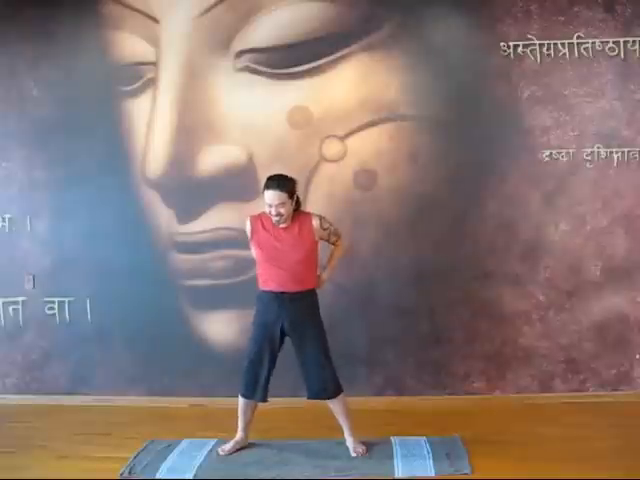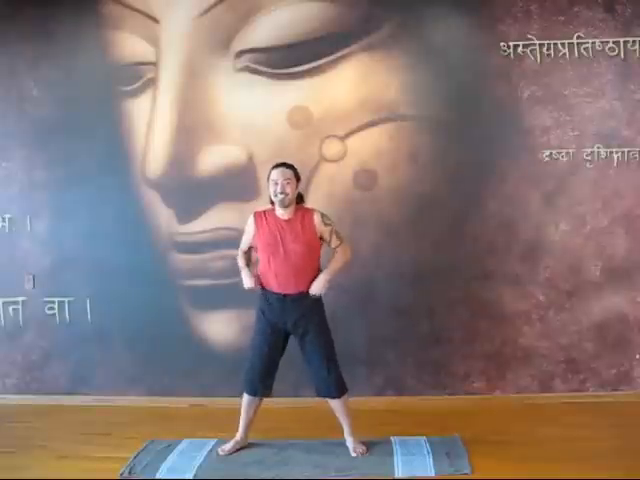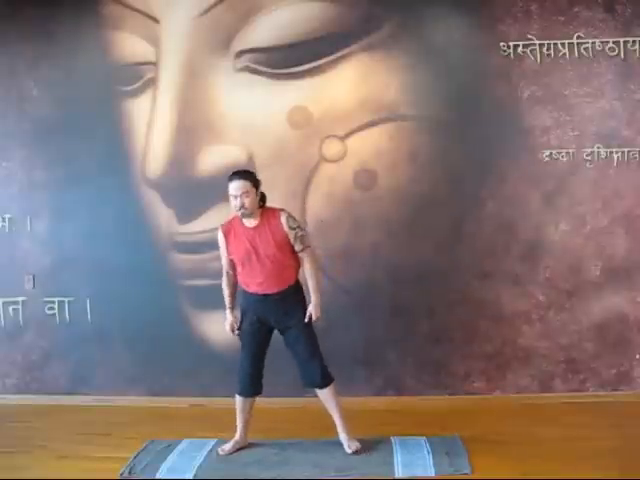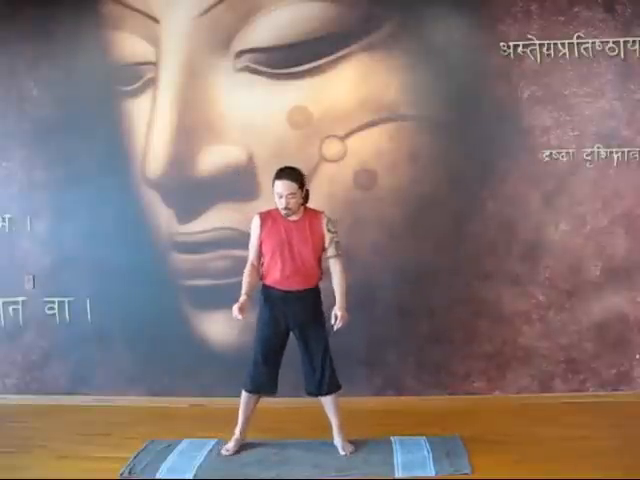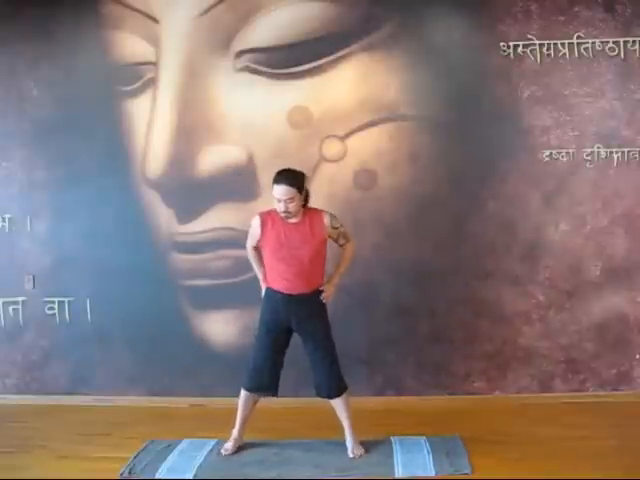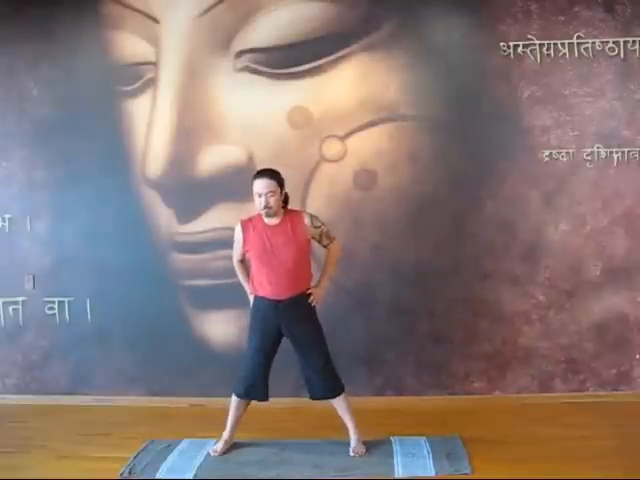
dt=0.7s
person 1, frame 1
left shoulder: (314, 223)
right shoulder: (253, 224)
left elbow: (339, 242)
left wrist: (325, 275)
left hip: (304, 305)
right hip: (268, 306)
left knee: (323, 373)
right knee: (253, 372)
left ankle: (349, 435)
right ankle: (241, 435)
person 1, frame 2
left shoulder: (315, 219)
right shoulder: (257, 221)
left elbow: (344, 251)
right elbow: (242, 252)
left wrist: (325, 277)
right wrist: (246, 272)
left hip: (307, 305)
right hip: (271, 306)
left knee: (327, 372)
right knee: (257, 373)
left ankle: (349, 435)
right ankle: (241, 436)
person 1, frame 3
left shoulder: (282, 220)
right shoulder: (226, 232)
left elbow: (306, 257)
right elbow: (229, 273)
left wrist: (315, 298)
right wrist: (229, 309)
left hip: (290, 301)
right hip: (252, 305)
left knee: (313, 365)
right knee: (247, 370)
left ankle: (342, 430)
right ankle: (240, 435)
person 1, frame 4
left shoulder: (321, 221)
right shoulder: (261, 221)
left elbow: (335, 263)
right elbow: (253, 264)
left wrist: (340, 303)
right wrist: (244, 296)
left hip: (307, 300)
right hip: (273, 301)
left knee: (321, 366)
right knee: (259, 367)
left ankle: (338, 433)
right ankle: (239, 434)
person 1, frame 5
left shoulder: (323, 220)
right shoulder: (261, 222)
left elbow: (348, 245)
right elbow: (251, 248)
left wrist: (334, 281)
right wrist: (264, 280)
left hip: (311, 303)
right hip: (275, 303)
left knee: (328, 369)
right knee: (259, 368)
left ankle: (350, 435)
right ankle: (237, 433)
person 1, frame 6
left shoulder: (305, 221)
right shoulder: (244, 229)
left elbow: (334, 246)
right elbow: (238, 261)
left wrist: (322, 285)
right wrist: (250, 291)
left hip: (300, 306)
right hip: (264, 309)
left knee: (322, 370)
right knee: (251, 373)
left ankle: (354, 433)
right ankle: (227, 435)
